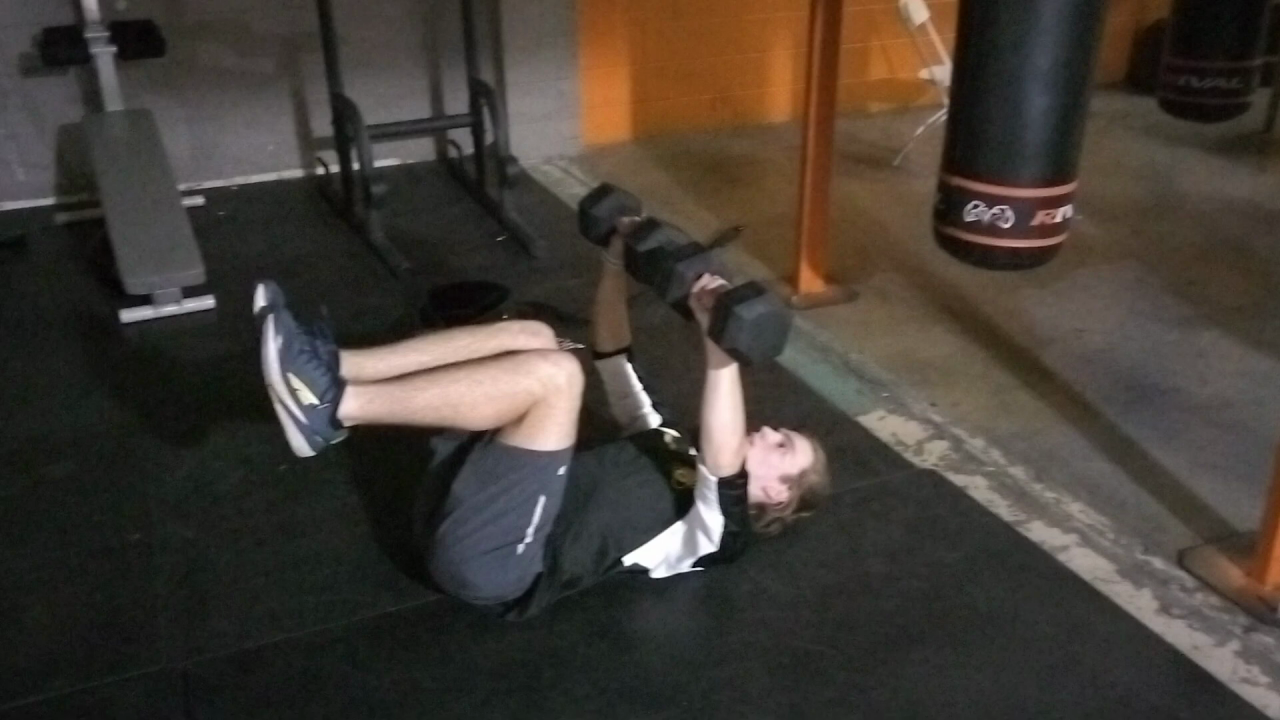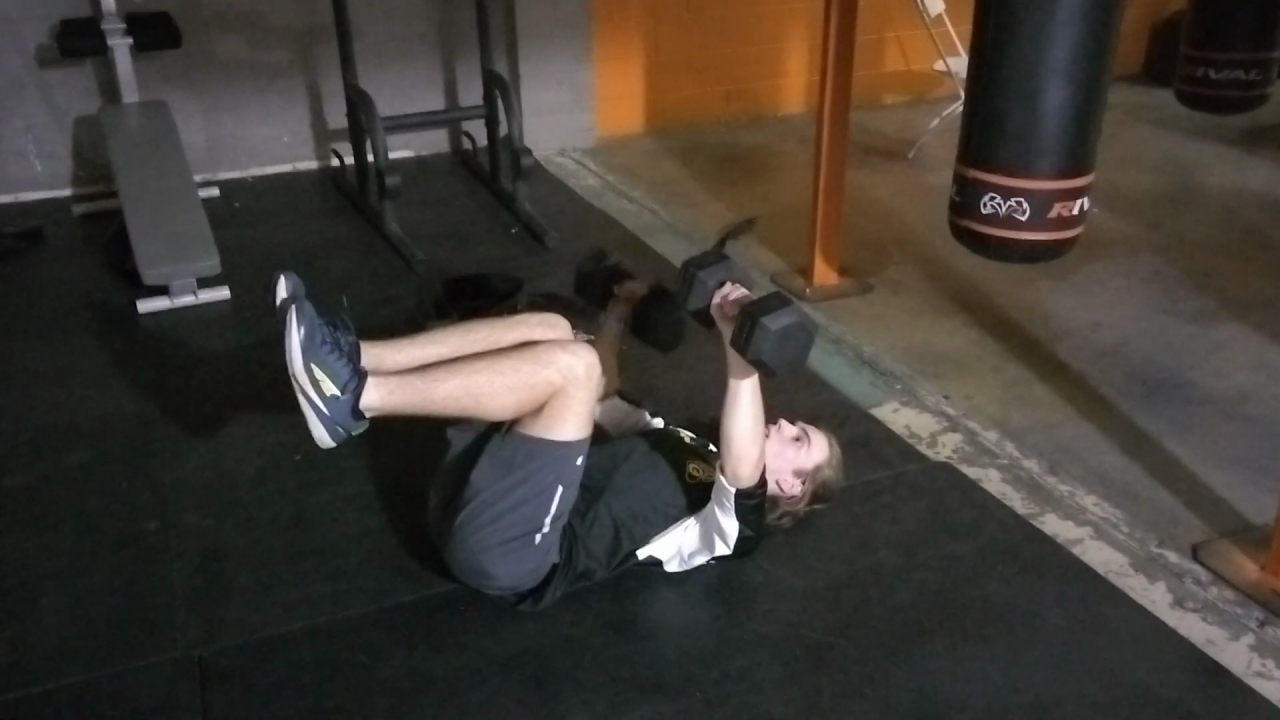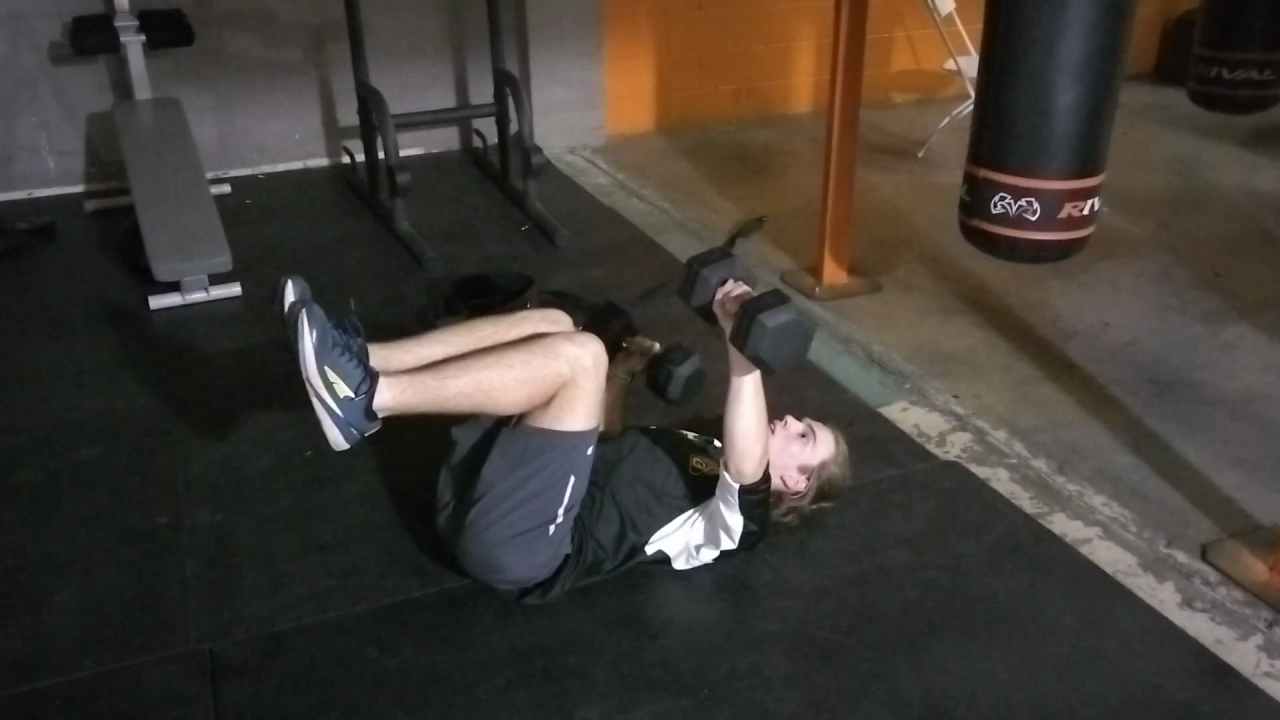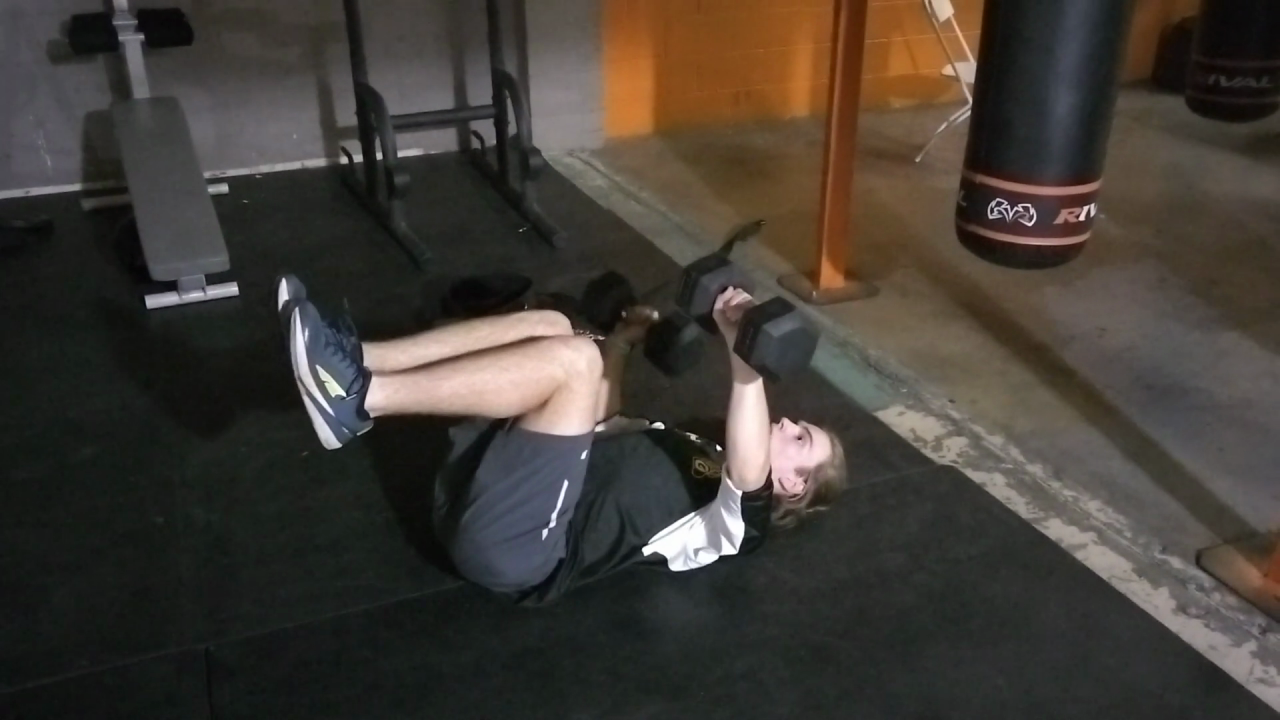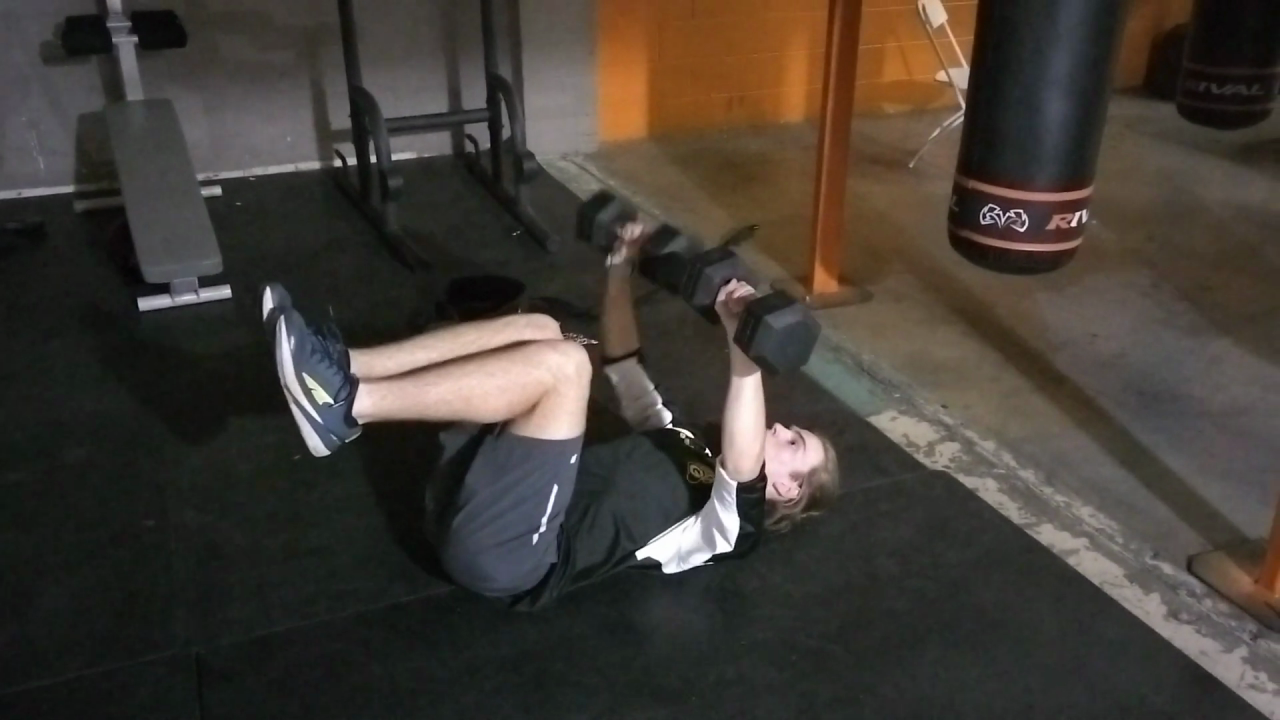
dt=0.4s
person 1, frame 1
left shoulder: (720, 527)
right shoulder: (665, 441)
left elbow: (725, 460)
right elbow: (613, 362)
left wrist: (718, 342)
right wrist: (614, 267)
left hip: (490, 556)
right hip: (463, 502)
left knee: (553, 372)
right knee: (531, 337)
left ankle: (332, 408)
right ankle: (333, 368)
person 1, frame 2
left shoulder: (733, 522)
right shoulder: (686, 445)
left elbow: (742, 469)
right elbow: (600, 404)
left wrist: (740, 352)
right wrist: (616, 318)
left hip: (506, 545)
right hip: (475, 493)
left knee: (571, 363)
right knee: (549, 328)
left ankle: (352, 400)
right ankle: (351, 359)
person 1, frame 3
left shoulder: (738, 517)
right shoulder: (697, 451)
left elbow: (745, 464)
right elbow: (602, 444)
left wrist: (742, 349)
right wrist: (622, 372)
left hip: (516, 540)
right hip: (480, 492)
left knee: (578, 353)
right knee: (549, 324)
left ankle: (365, 400)
right ankle: (362, 362)
person 1, frame 4
left shoulder: (737, 520)
right shoulder: (691, 447)
left elbow: (748, 472)
right elbow: (601, 419)
left wrist: (743, 354)
right wrist: (622, 340)
left hip: (511, 541)
right hip: (478, 491)
left knee: (574, 358)
right knee: (548, 325)
left ankle: (358, 400)
right ankle: (355, 359)
person 1, frame 5
left shoulder: (730, 523)
right shoulder: (681, 438)
left elbow: (742, 465)
right elbow: (623, 361)
left wrist: (744, 347)
right wrist: (620, 270)
left hip: (504, 547)
right hip: (475, 492)
left knee: (563, 361)
right knee: (538, 329)
left ankle: (345, 407)
right ankle: (342, 364)
